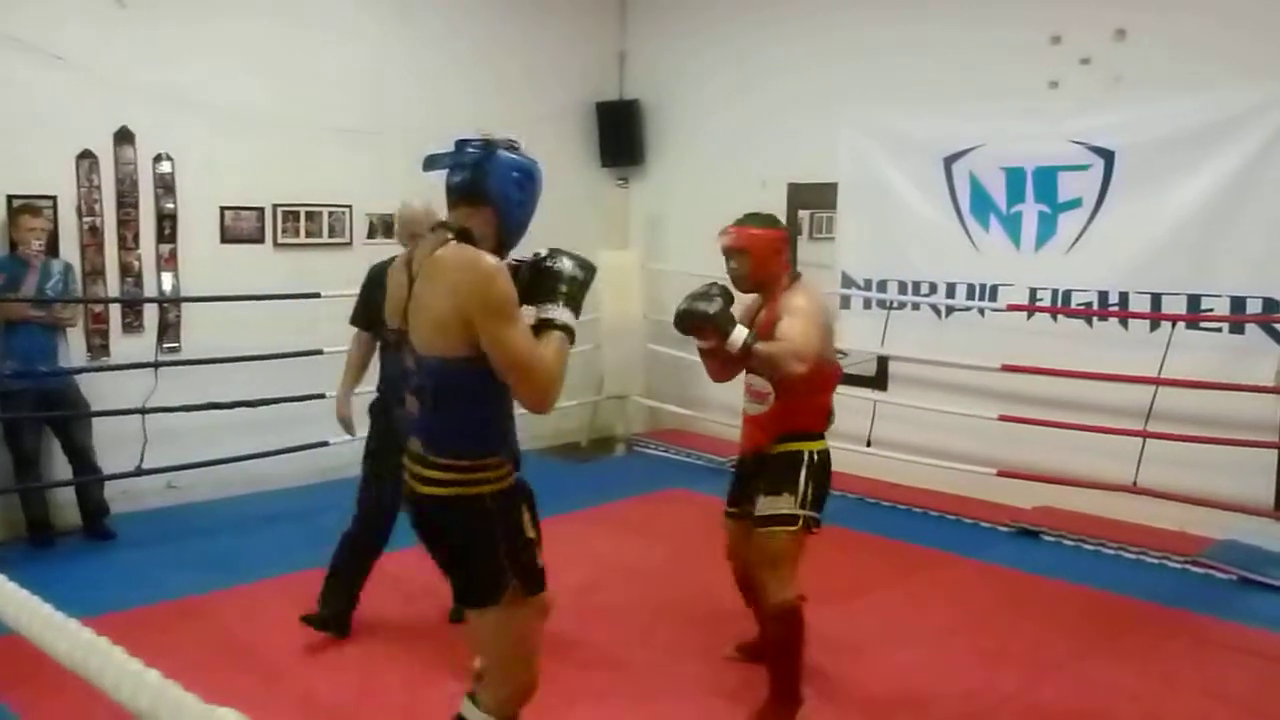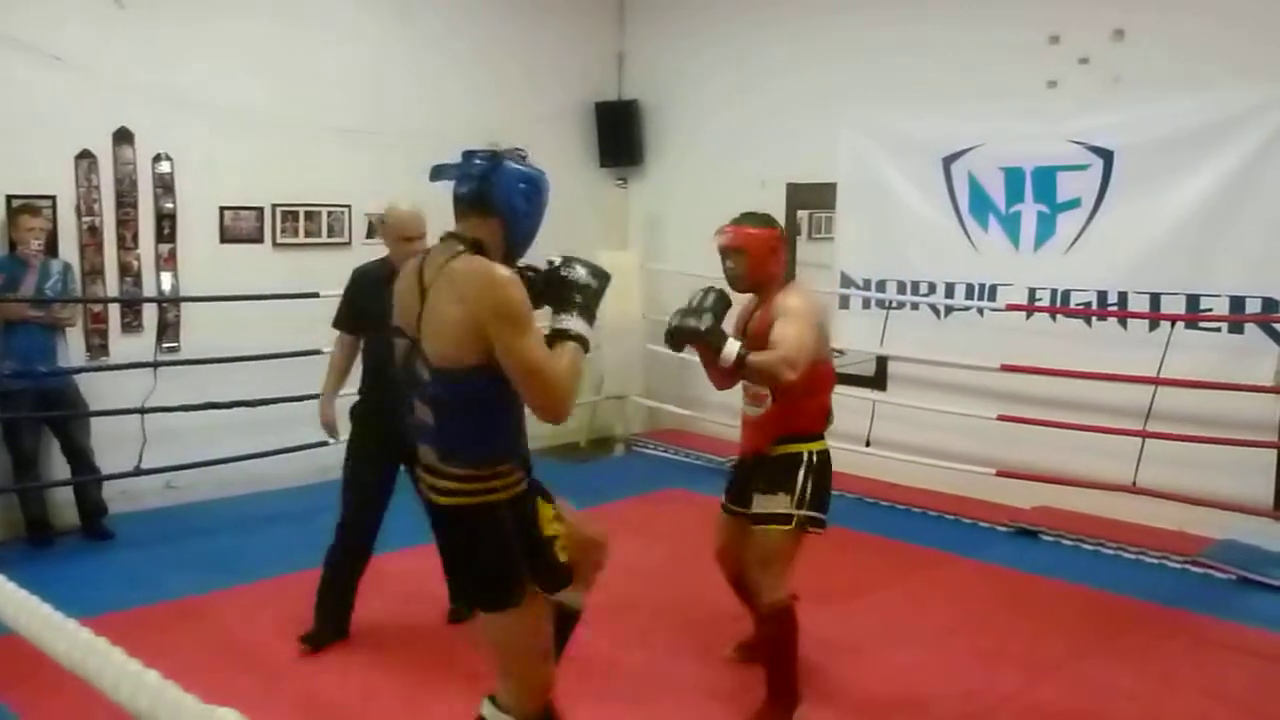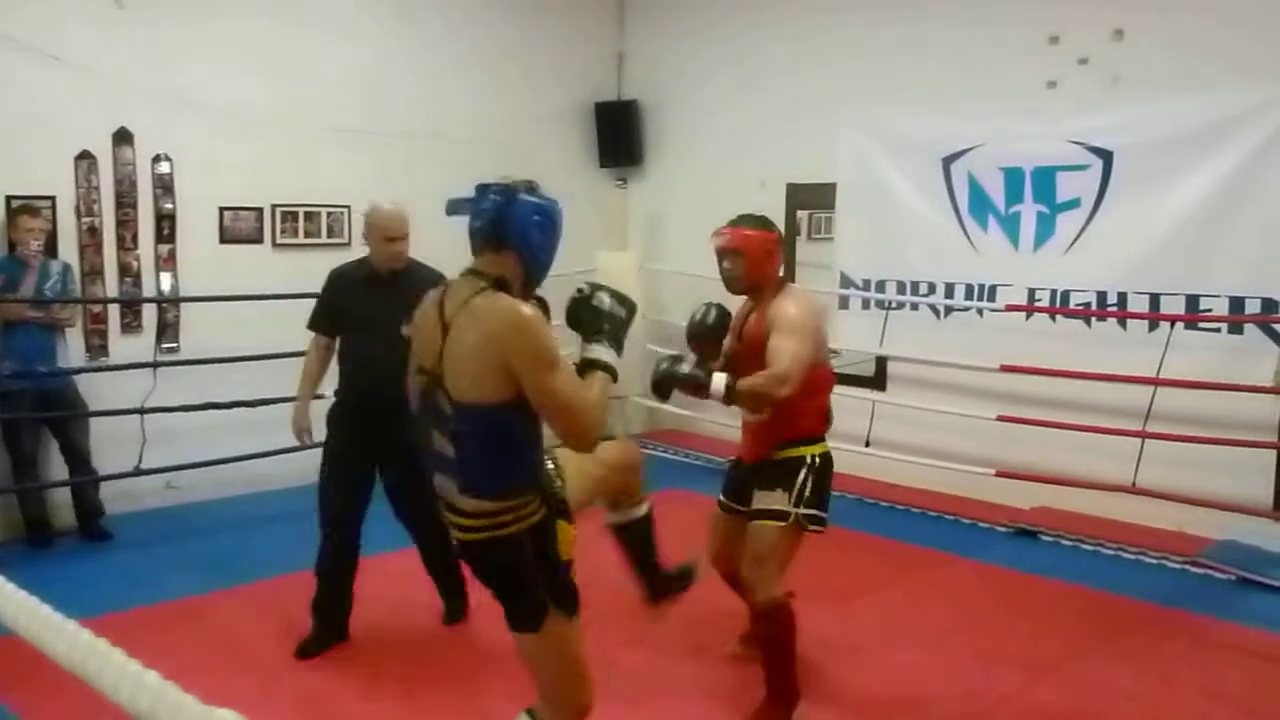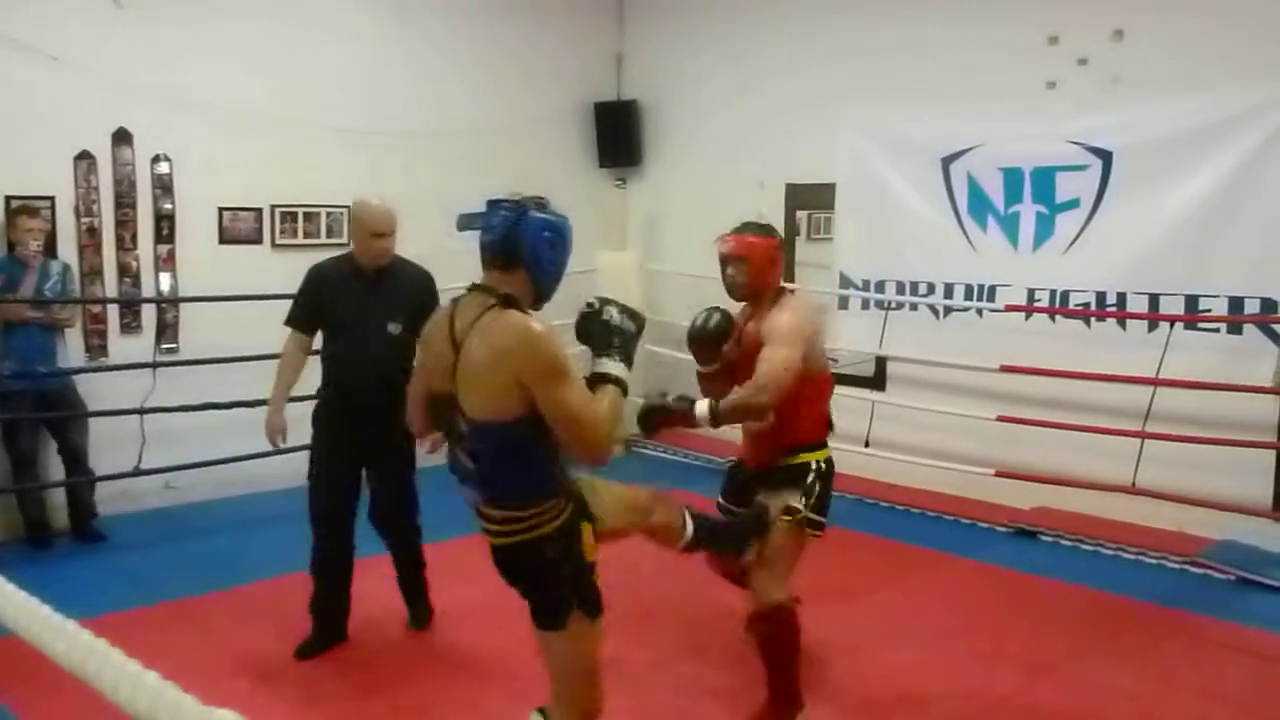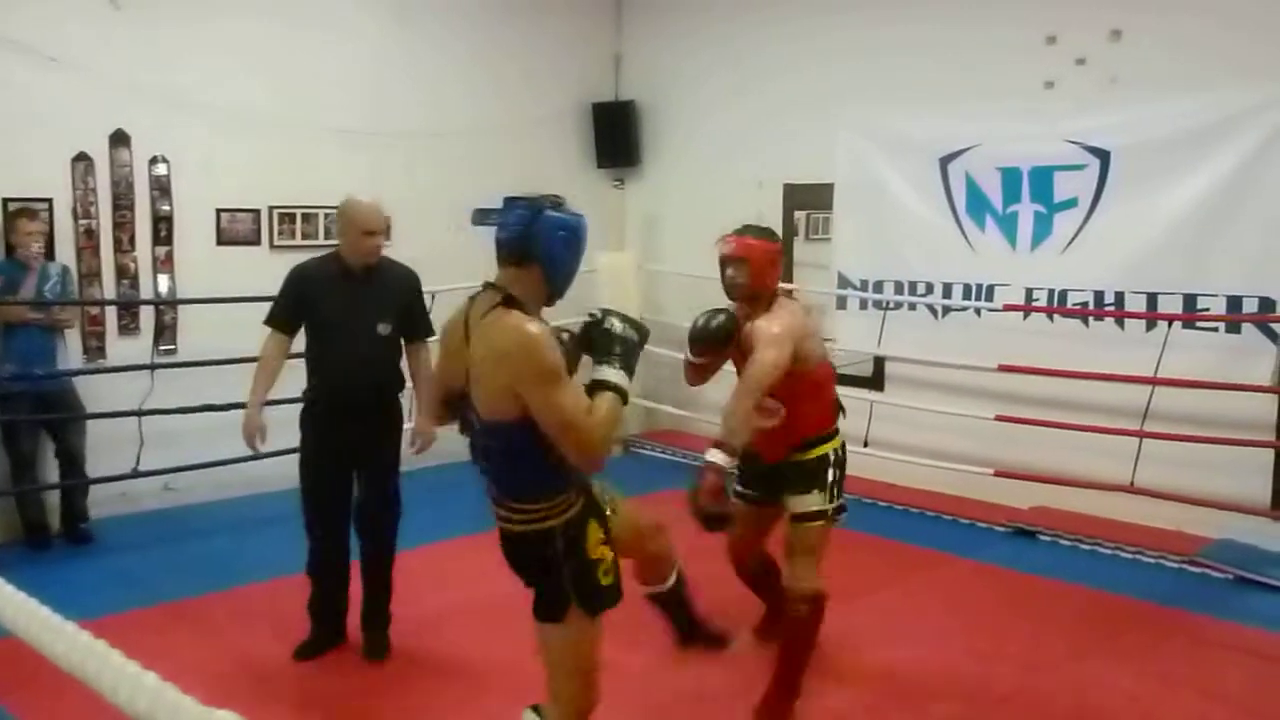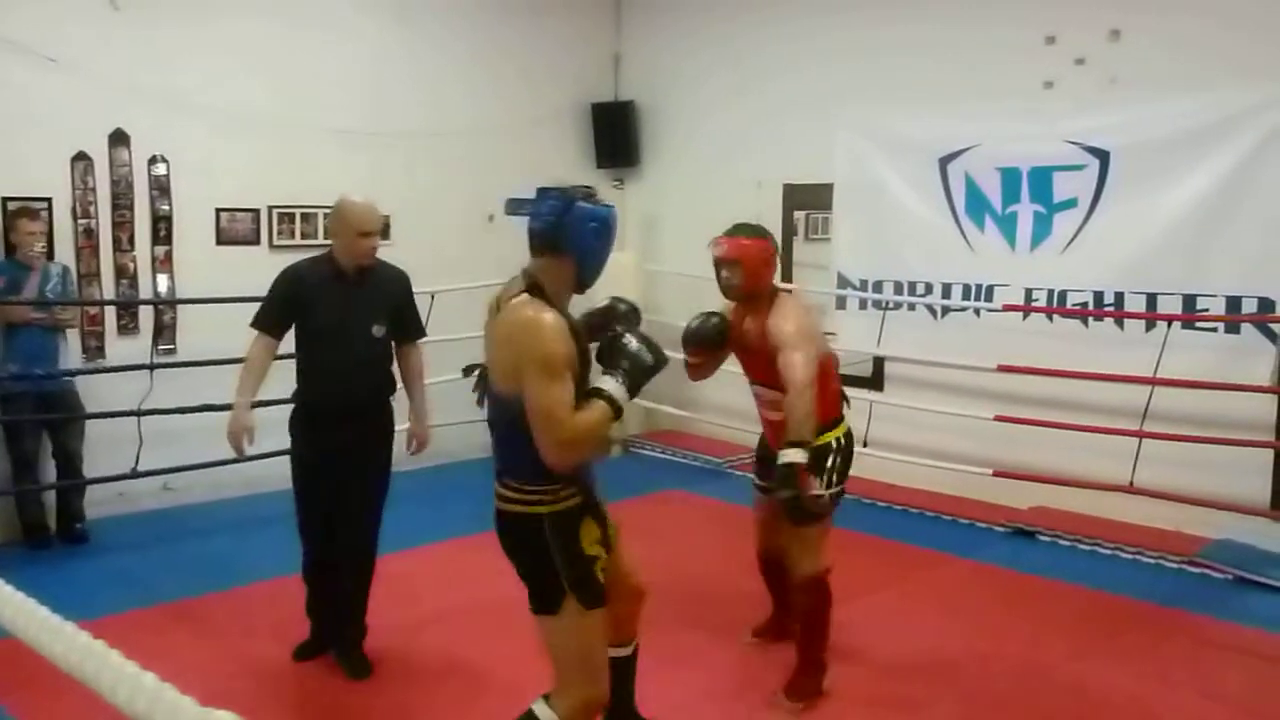
dt=0.1s
person 1, frame 1
left shoulder: (407, 269)
right shoulder: (481, 271)
right elbow: (538, 392)
right wrist: (560, 305)
left hip: (427, 482)
right hip: (475, 494)
left knee: (527, 610)
person 1, frame 2
left shoulder: (418, 274)
right shoulder: (493, 284)
right elbow: (553, 402)
right wrist: (574, 315)
left hip: (443, 479)
right hip: (488, 500)
left knee: (585, 547)
person 1, frame 3
left shoulder: (432, 307)
right shoulder: (513, 320)
right elbow: (583, 433)
right wrist: (603, 343)
left hip: (470, 508)
right hip: (509, 527)
person 1, frame 4
left shoulder: (442, 324)
right shoulder: (523, 336)
left elbow: (421, 421)
right elbow: (594, 444)
right wrist: (613, 358)
left hip: (503, 510)
right hip: (539, 535)
left knee: (648, 506)
left ankle: (728, 536)
person 1, frame 5
left shoulder: (463, 321)
right shoulder: (524, 337)
left elbow: (443, 409)
right elbow: (588, 450)
right wrist: (614, 365)
left hip: (555, 501)
right hip: (547, 529)
left knee: (652, 533)
left ankle: (688, 626)
person 1, frame 6
left shoulder: (514, 300)
right shoulder: (537, 325)
right elbow: (561, 447)
left wrist: (588, 331)
right wrist: (618, 379)
left hip: (557, 500)
right hip: (543, 516)
left knee: (626, 596)
person 2, frame 1
left shoulder: (801, 304)
right shoulder: (757, 306)
left elbow: (794, 363)
right elbow: (721, 373)
left wrist: (731, 332)
right wrist: (707, 331)
left hip: (795, 457)
right hip: (757, 452)
left knee: (773, 577)
right knee: (742, 558)
right ankle: (771, 638)
person 2, frame 2
left shoulder: (794, 306)
right shoulder: (753, 307)
left elbow: (787, 368)
right elbow: (727, 374)
left wrist: (721, 347)
right wrist: (704, 336)
left hip: (796, 458)
right hip: (757, 453)
left knee: (765, 579)
right knee: (730, 558)
right ankle: (768, 634)
person 2, frame 3
left shoulder: (792, 311)
right shoulder: (747, 311)
left elbow: (781, 384)
right elbow: (728, 377)
left wrist: (705, 382)
right wrist: (704, 350)
left hip: (796, 459)
right hip: (755, 455)
left knee: (760, 576)
right knee: (724, 555)
right ankle: (768, 622)
person 2, frame 4
left shoulder: (789, 320)
right shoulder: (745, 317)
left elbow: (763, 394)
right elbow: (719, 385)
left wrist: (689, 412)
right wrist: (706, 355)
left hip: (799, 466)
right hip: (756, 458)
left knee: (770, 585)
right ankle: (771, 609)
person 2, frame 5
left shoulder: (779, 324)
right shoulder: (737, 316)
left elbow: (748, 396)
right elbow: (696, 378)
left wrist: (716, 465)
right wrist: (701, 347)
left hip: (813, 456)
right hip: (768, 451)
left knee: (800, 578)
right knee: (739, 545)
right ankle: (777, 612)
person 2, frame 6
left shoulder: (787, 320)
right shoulder: (736, 314)
left elbow: (803, 388)
right elbow: (699, 372)
left wrist: (797, 465)
right wrist: (698, 348)
left hip: (817, 443)
right hip: (777, 440)
left knee: (803, 556)
right knee: (768, 538)
left ankle: (811, 667)
right ankle: (783, 617)
person 3, frame 1
right shoulder: (382, 276)
right elbow: (364, 337)
right wrist: (345, 394)
right hip: (393, 408)
right knee: (372, 509)
right ankle: (337, 604)
person 3, frame 2
right shoulder: (365, 280)
right elbow: (348, 341)
right wrist: (328, 398)
right hip: (374, 414)
right knee: (357, 516)
right ankle: (332, 617)
person 3, frame 3
left shoulder: (431, 285)
right shoulder: (342, 281)
right elbow: (322, 343)
right wrist: (302, 402)
left hip: (406, 420)
right hip: (350, 418)
left knee: (421, 513)
right knee: (338, 521)
left ankle: (454, 592)
right ankle: (330, 622)
person 3, frame 4
left shoulder: (415, 281)
right shoulder: (324, 278)
right elbow: (299, 341)
right wrist: (276, 404)
left hip: (390, 418)
right hip: (335, 416)
left knee: (394, 513)
right knee: (329, 522)
left ankle: (416, 592)
right ankle: (328, 623)
person 3, frame 5
left shoulder: (402, 281)
right shoulder: (307, 278)
left elbow: (418, 349)
right elbow: (278, 341)
left wrist: (426, 412)
right wrist: (255, 405)
left hip: (381, 421)
right hip: (323, 420)
left knee: (376, 520)
right knee: (324, 526)
left ankle: (376, 622)
right ankle: (328, 625)
person 3, frame 6
left shoulder: (393, 282)
right shoulder: (299, 279)
left elbow: (408, 349)
right elbow: (265, 341)
left wrist: (418, 413)
right wrist: (242, 405)
left hip: (371, 424)
right hip: (313, 423)
left knee: (358, 534)
right knee: (316, 532)
left ankle: (350, 638)
right ankle: (322, 627)
person 4, frame 1
left shoulder: (62, 268)
left elbow: (72, 316)
left wrist: (30, 313)
right wrist: (32, 269)
left hip: (57, 374)
left knee: (82, 448)
left ankle: (95, 517)
right ankle: (38, 525)
person 4, frame 2
left shoulder: (61, 268)
left elbow: (71, 316)
left wrist: (29, 312)
right wrist: (31, 269)
left hip: (56, 374)
left knee: (81, 448)
left ankle: (93, 517)
right ankle: (37, 525)
person 4, frame 3
left shoulder: (60, 269)
left elbow: (71, 317)
left wrist: (28, 313)
right wrist: (31, 270)
left hip: (55, 374)
left knee: (79, 449)
left ankle: (90, 518)
right ankle: (37, 526)
person 4, frame 4
left shoulder: (60, 269)
left elbow: (71, 317)
left wrist: (30, 313)
right wrist: (31, 269)
left hip: (55, 375)
left knee: (76, 449)
left ankle: (84, 519)
right ankle: (36, 526)
person 4, frame 5
left shoulder: (59, 271)
left elbow: (70, 318)
left wrist: (28, 315)
right wrist: (32, 271)
left hip: (56, 377)
left knee: (73, 452)
left ankle: (75, 522)
right ankle: (35, 528)
person 4, frame 6
left shoulder: (60, 271)
left elbow: (72, 317)
left wrist: (32, 314)
right wrist: (33, 272)
left hip: (57, 378)
left knee: (71, 454)
left ankle: (72, 522)
right ankle: (35, 527)
